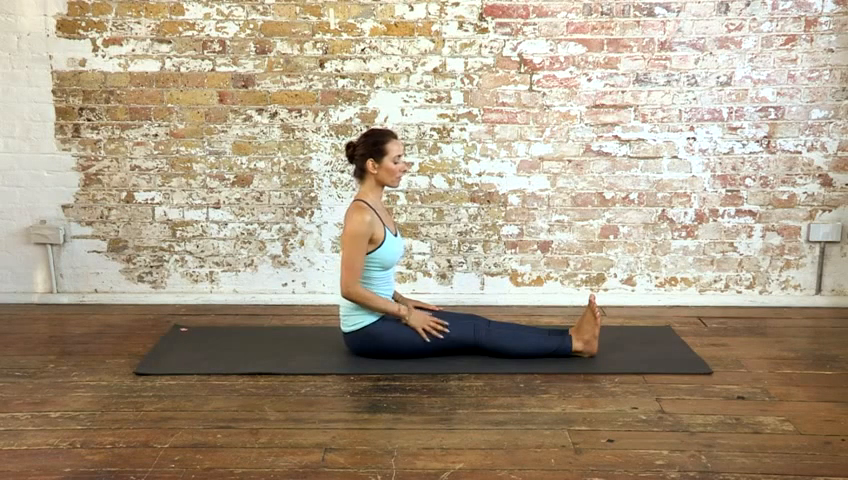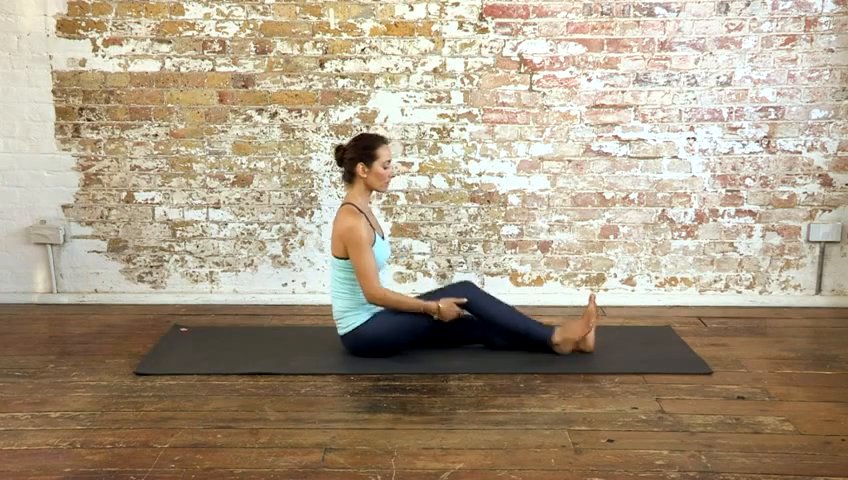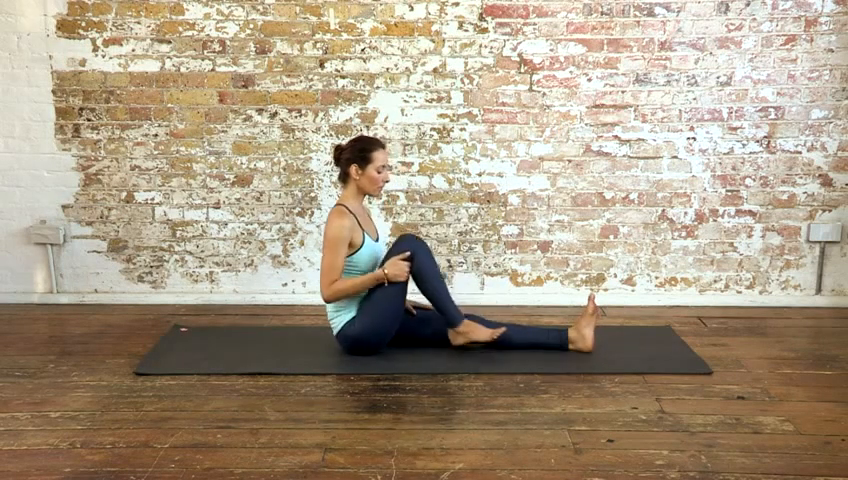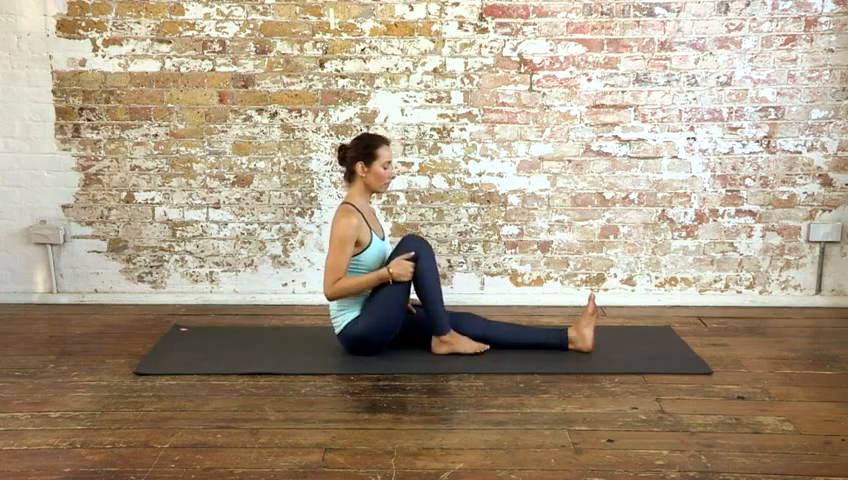
dt=0.5s
person 1, frame 1
left shoulder: (375, 206)
right shoulder: (361, 216)
right elbow: (350, 289)
left wrist: (401, 302)
right wrist: (404, 313)
left hip: (378, 319)
right hip: (367, 331)
left knee: (474, 324)
right knee: (475, 333)
left ankle: (568, 336)
right ankle: (573, 344)
person 1, frame 2
left shoulder: (360, 210)
right shoulder: (352, 220)
right elbow: (373, 292)
left wrist: (411, 304)
right wrist: (433, 308)
left hip: (373, 322)
right hip: (364, 332)
left knee: (476, 326)
right knee: (464, 291)
left ankle: (564, 338)
right ankle: (553, 337)
person 1, frame 3
left shoulder: (359, 211)
right shoulder: (341, 220)
right elbow: (329, 291)
left wrist: (395, 297)
right wrist: (383, 275)
left hip: (372, 321)
right hip: (357, 330)
right knee: (410, 246)
left ankle: (569, 337)
right ankle: (459, 325)
person 1, frame 4
left shoulder: (364, 209)
right shoulder: (348, 218)
right elbow: (332, 288)
left wrist: (398, 296)
right wrist: (387, 273)
left hip: (373, 321)
right hip: (359, 330)
left knee: (468, 324)
right knee: (414, 246)
left ankle: (569, 337)
right ankle: (442, 337)
